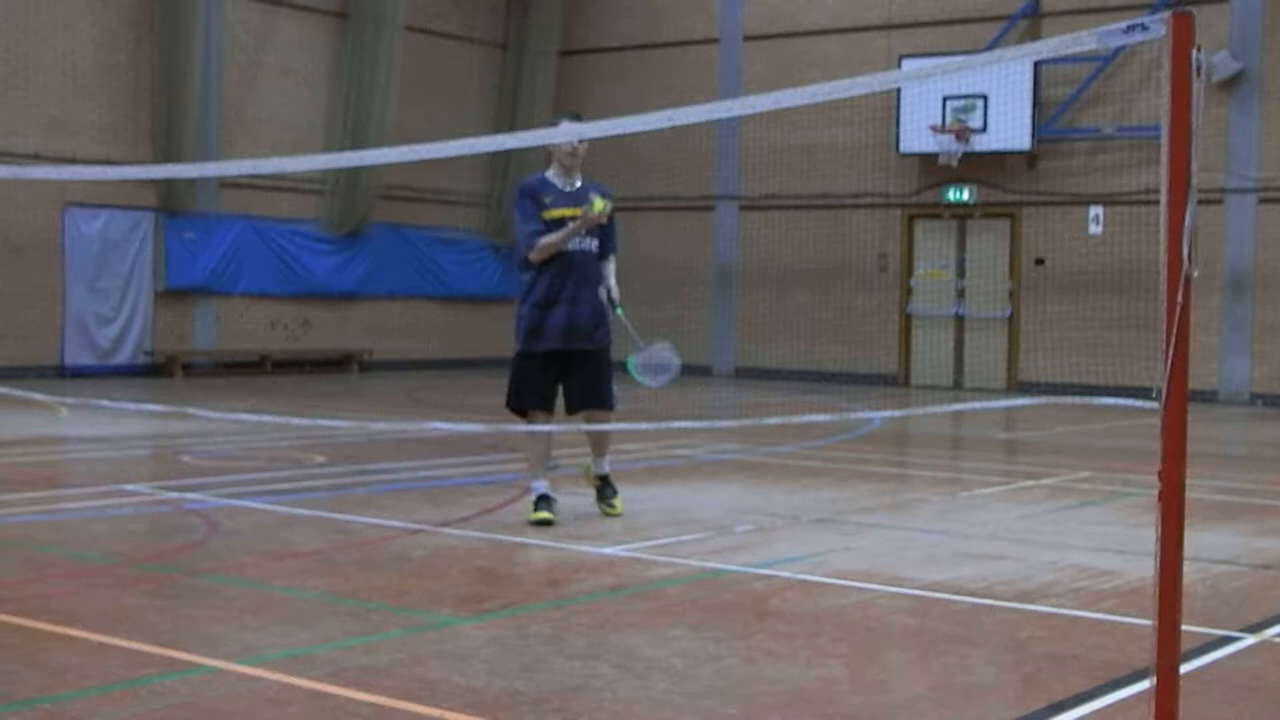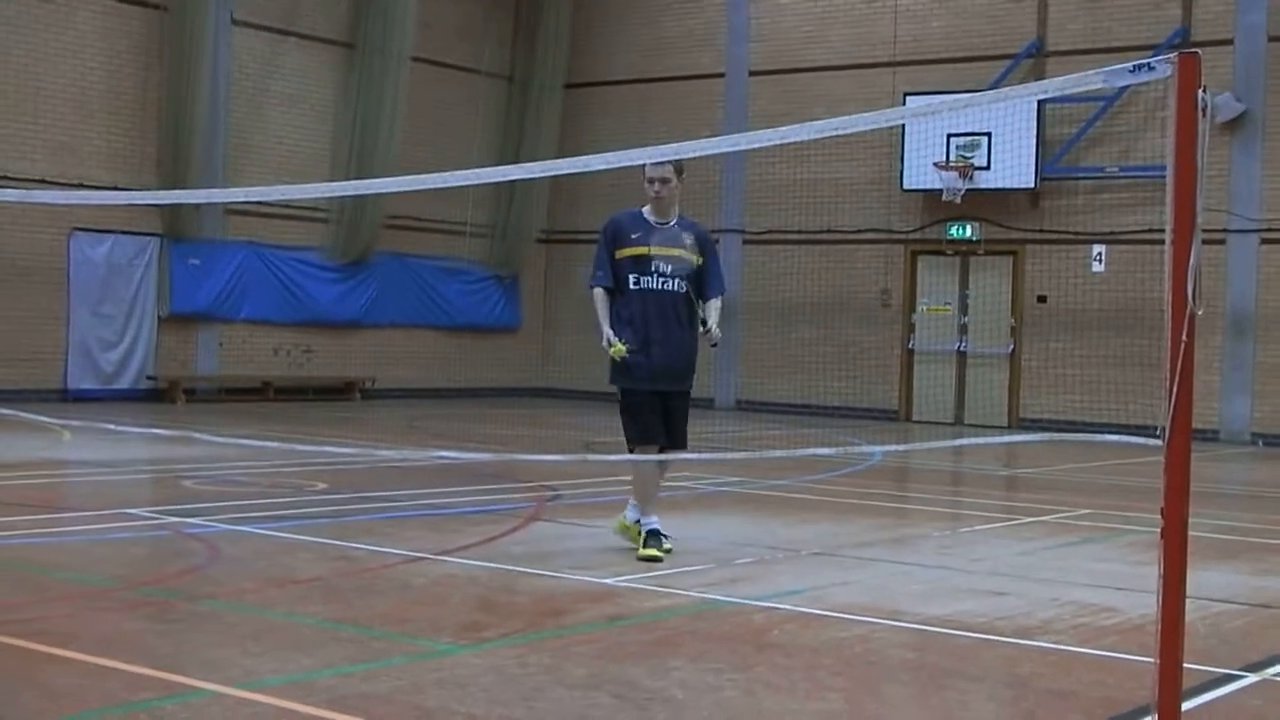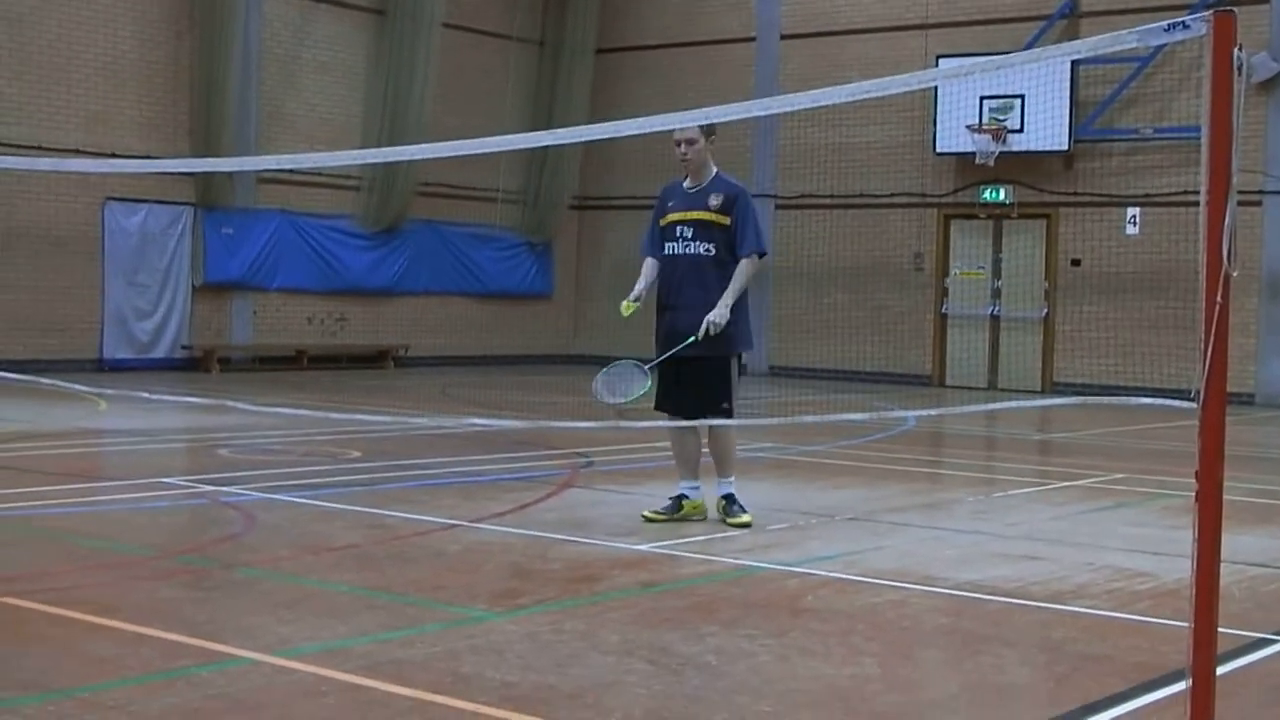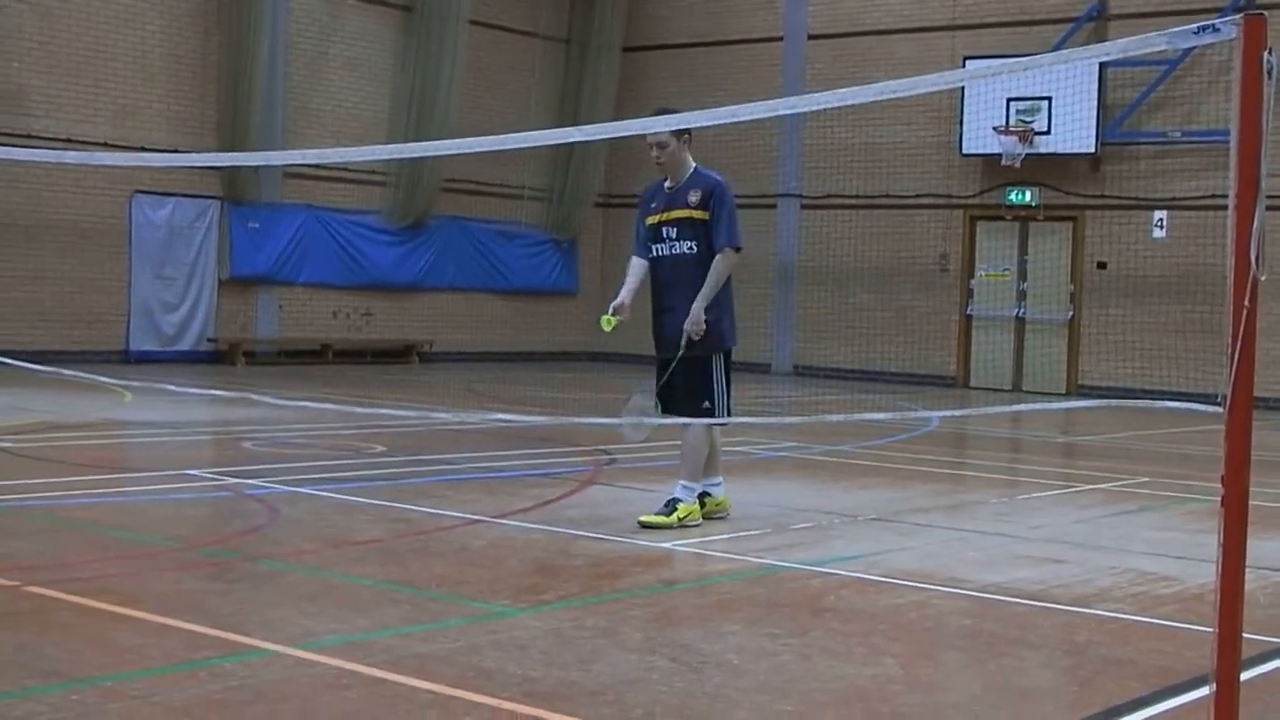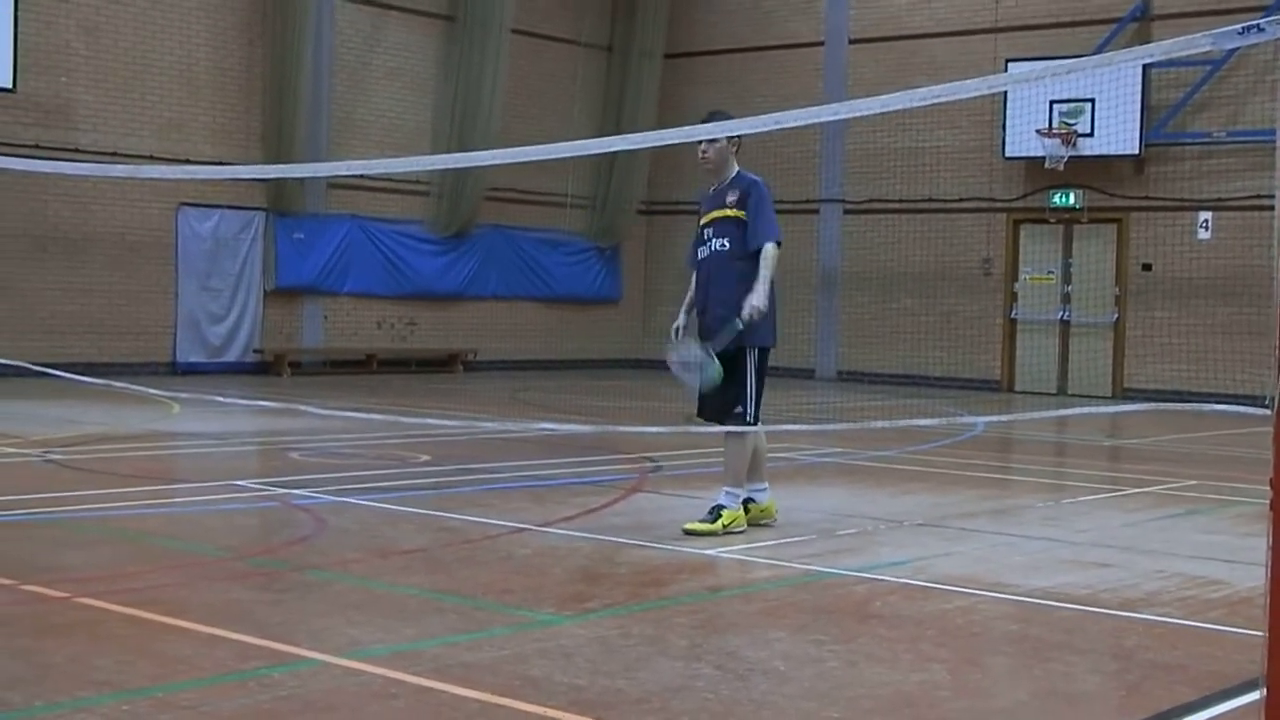
dt=1s
person 1, frame 1
left shoulder: (598, 195)
right shoulder: (530, 190)
right elbow: (535, 250)
left wrist: (611, 284)
right wrist: (580, 225)
left hip: (589, 322)
right hip: (542, 321)
left knee: (599, 408)
right knee: (539, 410)
left ankle: (600, 472)
right ankle: (541, 494)
person 1, frame 2
left shoulder: (698, 236)
right shoulder: (618, 227)
left elbow: (711, 293)
right elbow: (601, 285)
left wrist: (712, 323)
right wrist: (606, 327)
left hip: (678, 360)
right hip: (634, 358)
left knee: (670, 448)
right knee: (645, 445)
left ankle: (633, 518)
right ankle: (649, 528)
person 1, frame 3
left shoulder: (733, 194)
right shoulder: (667, 197)
left elbow: (750, 257)
right elbow: (654, 254)
left wrist: (724, 305)
right wrist: (640, 289)
left hip: (715, 326)
right hip: (672, 324)
left knee: (717, 412)
right knee: (676, 412)
left ankle: (727, 495)
right ankle: (689, 495)
person 1, frame 4
left shoulder: (713, 188)
right shoulder: (650, 197)
left elbow: (728, 252)
right elbow: (642, 254)
left wrist: (699, 308)
right wrist: (626, 294)
left hip: (704, 323)
right hip: (668, 325)
left knee: (698, 410)
right knee: (699, 410)
left ankle: (686, 499)
right ankle: (713, 493)
person 1, frame 5
left shoulder: (751, 188)
right shoulder: (707, 200)
left elbow: (769, 245)
left wrist: (760, 291)
right wrist: (685, 312)
left hip: (745, 326)
right hip: (716, 326)
left knee: (737, 414)
right knee: (738, 416)
left ankle: (729, 506)
right ankle: (759, 500)
